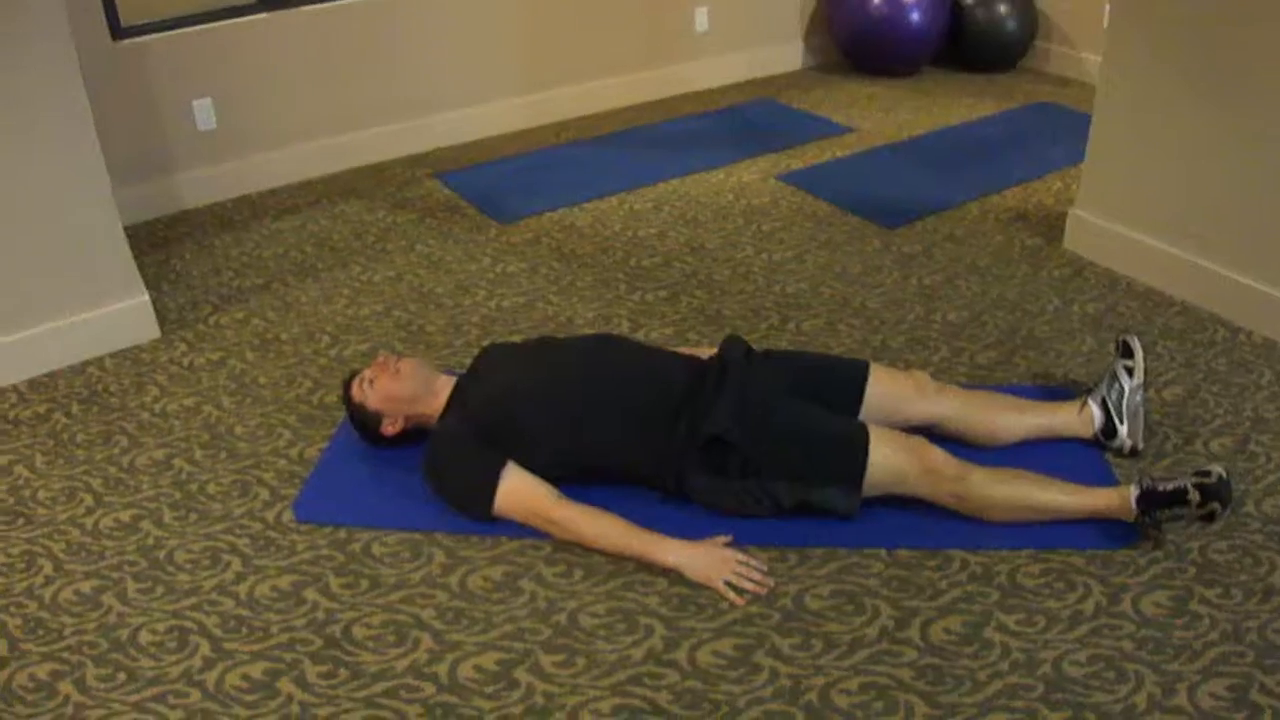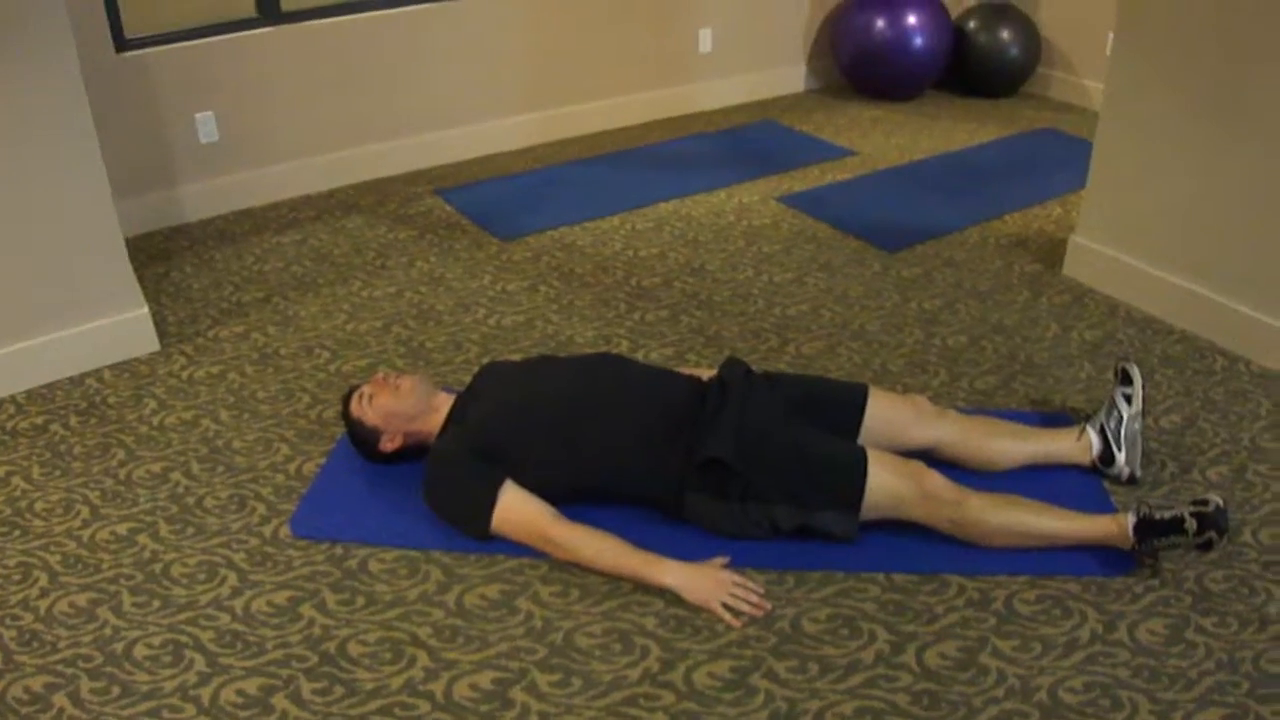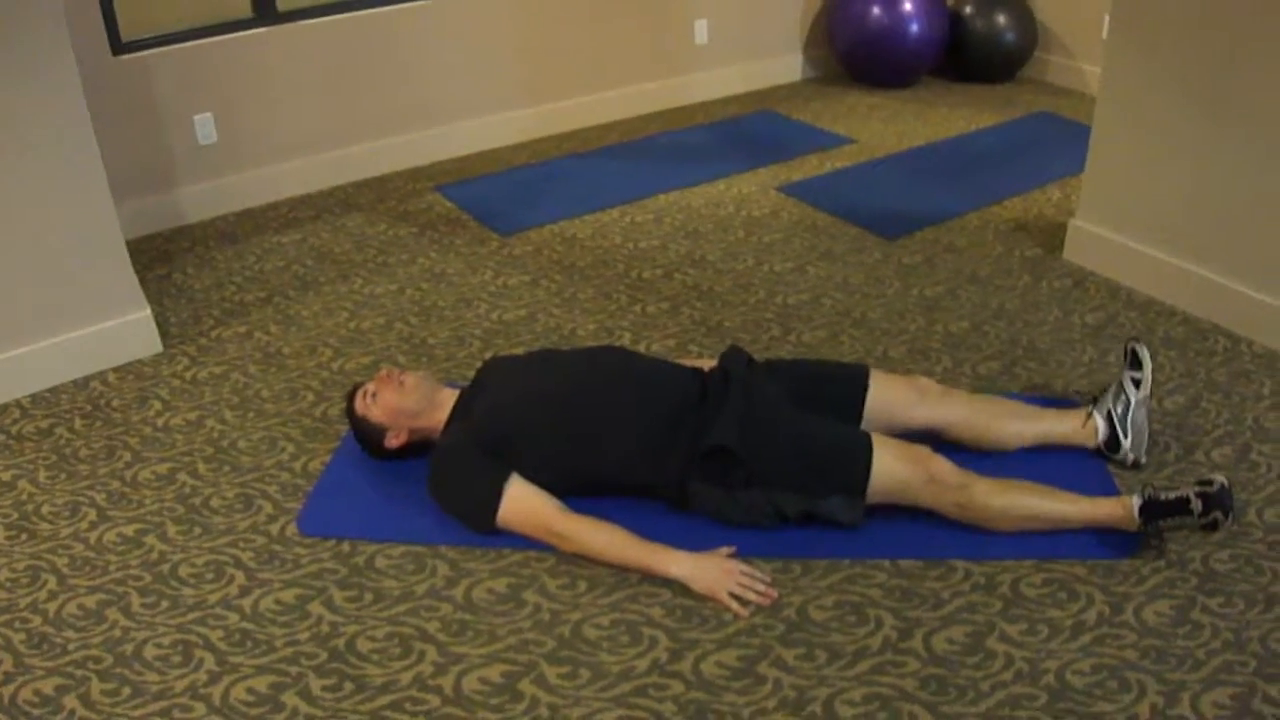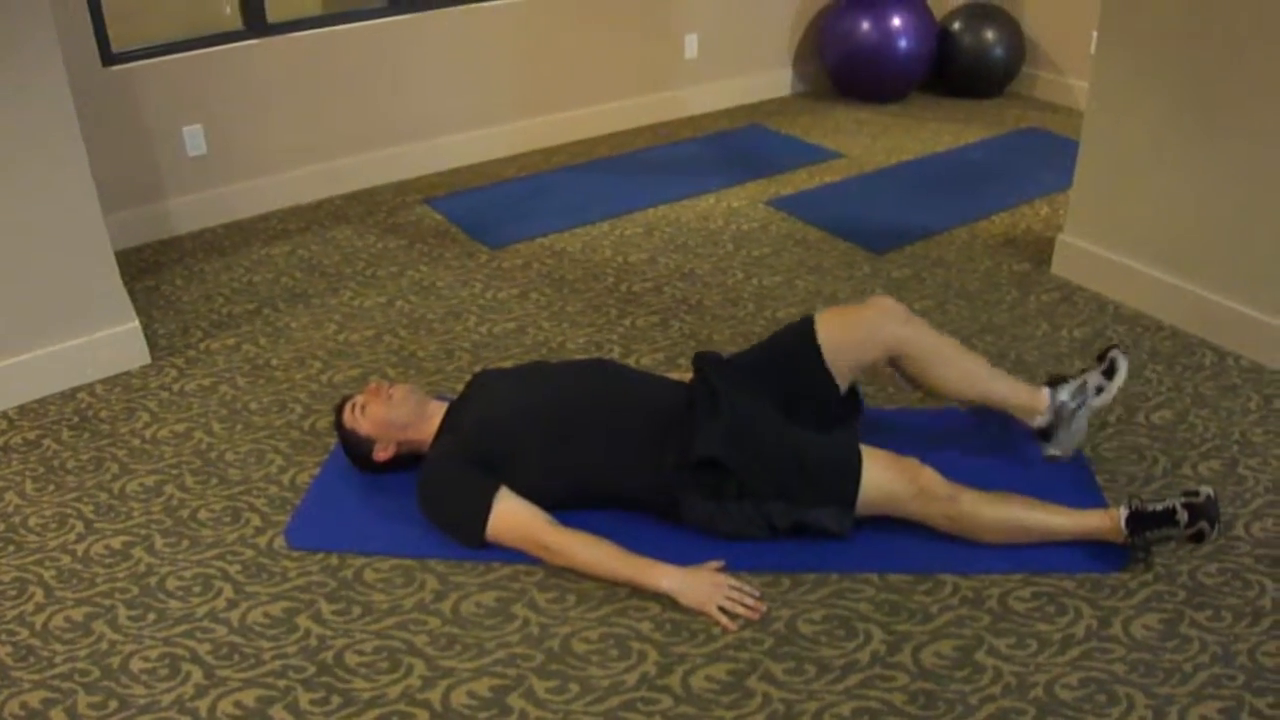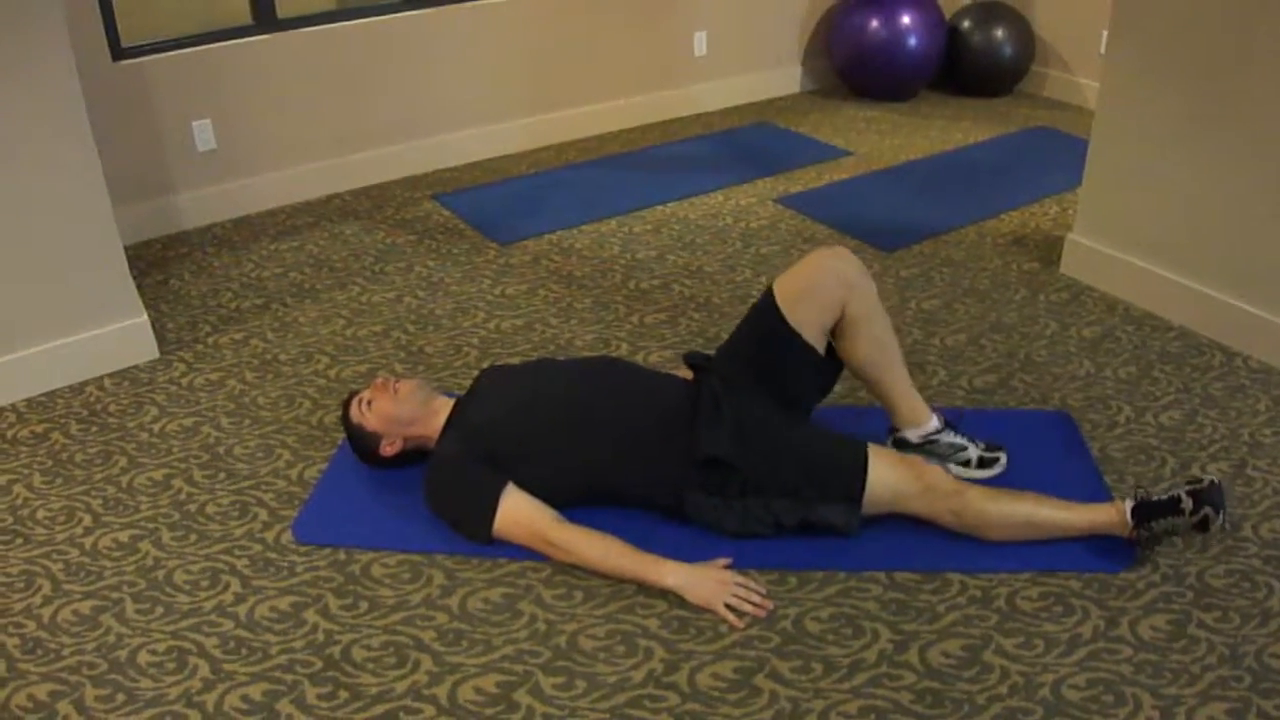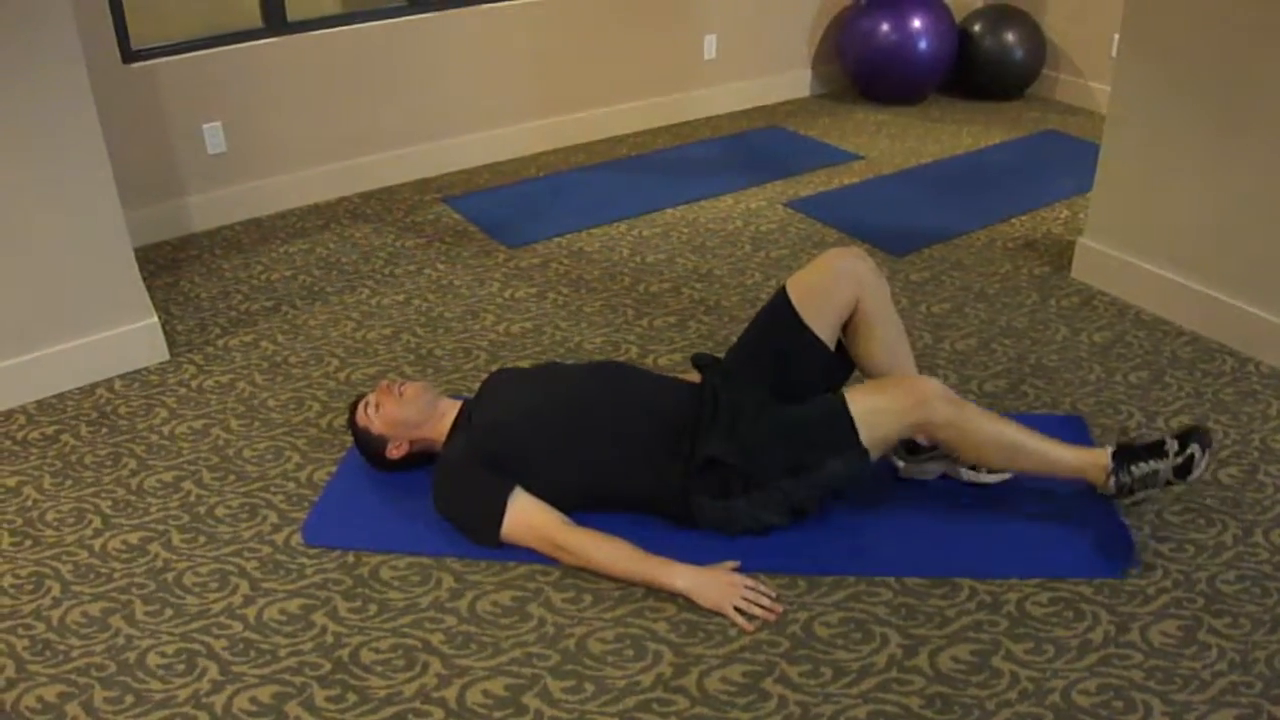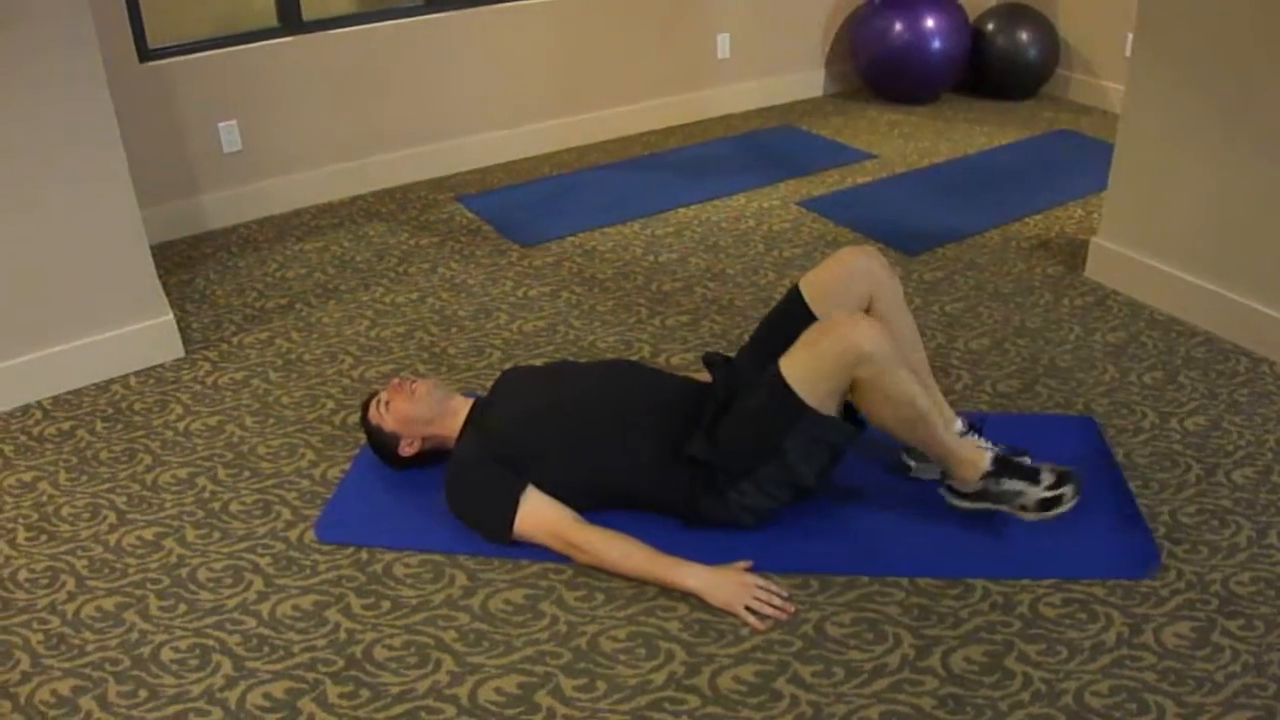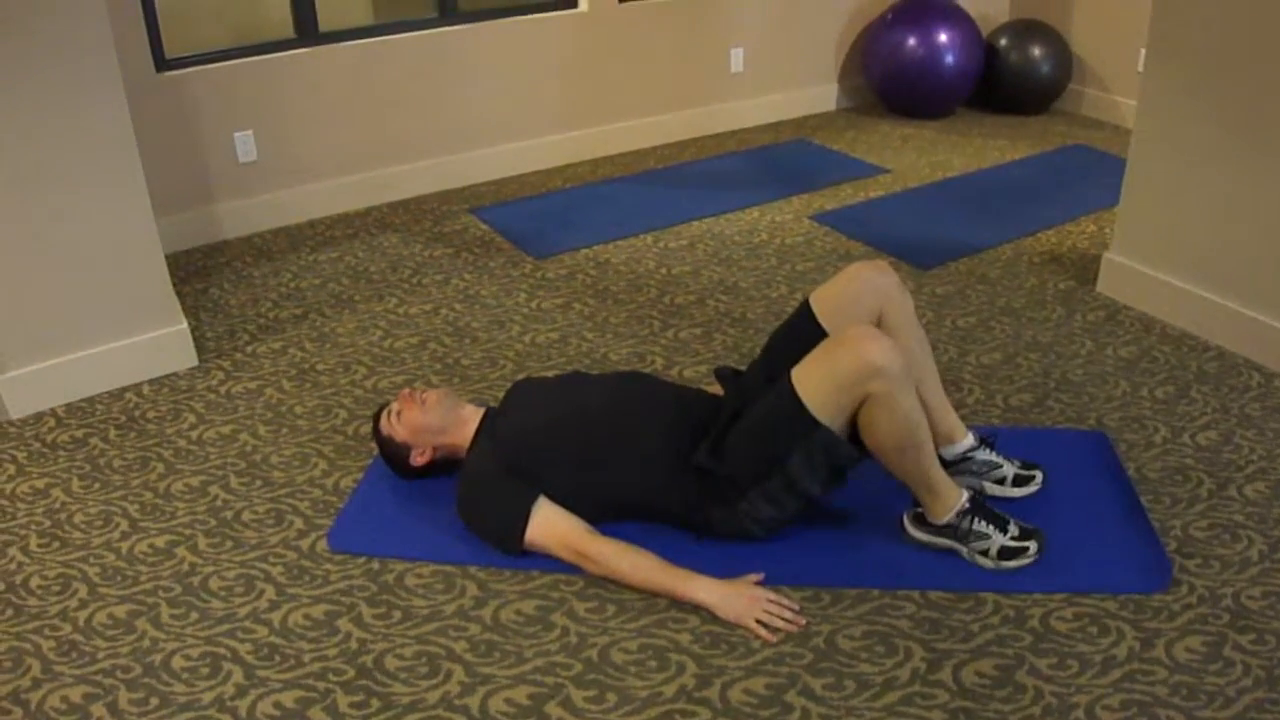
dt=0.5s
person 1, frame 1
left shoulder: (489, 365)
right shoulder: (456, 454)
right elbow: (552, 511)
left wrist: (689, 350)
right wrist: (679, 554)
left hip: (714, 375)
right hip: (713, 444)
left knee: (919, 391)
right knee: (924, 465)
left ankle: (1095, 415)
right ankle: (1133, 502)
person 1, frame 2
left shoulder: (490, 381)
right shoulder: (454, 470)
right elbow: (549, 530)
left wrist: (690, 370)
right wrist: (676, 575)
left hip: (716, 397)
right hip: (710, 466)
left knee: (920, 418)
right knee: (922, 492)
left ankle: (1094, 444)
right ankle: (1130, 531)
person 1, frame 3
left shoulder: (494, 377)
right shoulder: (459, 466)
right elbow: (560, 524)
left wrist: (694, 362)
right wrist: (684, 566)
left hip: (720, 389)
right hip: (715, 459)
left knee: (922, 397)
right knee: (928, 477)
left ankle: (1098, 427)
right ankle: (1136, 512)
person 1, frame 4
left shoulder: (483, 391)
right shoulder: (448, 480)
right elbow: (547, 537)
left wrist: (683, 376)
right wrist: (672, 580)
left hip: (708, 398)
right hip: (706, 472)
left knee: (882, 320)
right knee: (918, 488)
left ankle: (1045, 409)
right ankle: (1122, 522)
person 1, frame 5
left shoulder: (494, 385)
right shoulder: (455, 475)
right elbow: (554, 535)
left wrist: (693, 376)
right wrist: (679, 577)
left hip: (714, 394)
right hip: (717, 473)
left knee: (835, 271)
right knee: (923, 490)
left ankle: (920, 431)
right ankle: (1124, 517)
person 1, frame 6
left shoulder: (501, 386)
right shoulder: (460, 479)
right elbow: (559, 538)
left wrist: (699, 380)
right wrist: (687, 579)
left hip: (719, 399)
right hip: (725, 477)
left knee: (847, 268)
right knee: (919, 391)
left ankle: (928, 447)
right ankle: (1102, 468)
person 1, frame 7
left shoulder: (512, 387)
right shoulder: (473, 474)
right elbow: (573, 535)
left wrist: (708, 380)
right wrist: (698, 578)
left hip: (721, 397)
right hip: (727, 476)
left knee: (862, 266)
right knee: (855, 337)
left ankle: (946, 437)
right ankle: (975, 472)
person 1, frame 8
left shoulder: (524, 396)
right shoulder: (484, 485)
right elbow: (584, 547)
left wrist: (723, 391)
right wrist: (710, 592)
left hip: (729, 409)
right hip: (734, 489)
left knee: (872, 282)
right knee: (870, 356)
left ankle: (956, 451)
right ankle: (945, 512)
